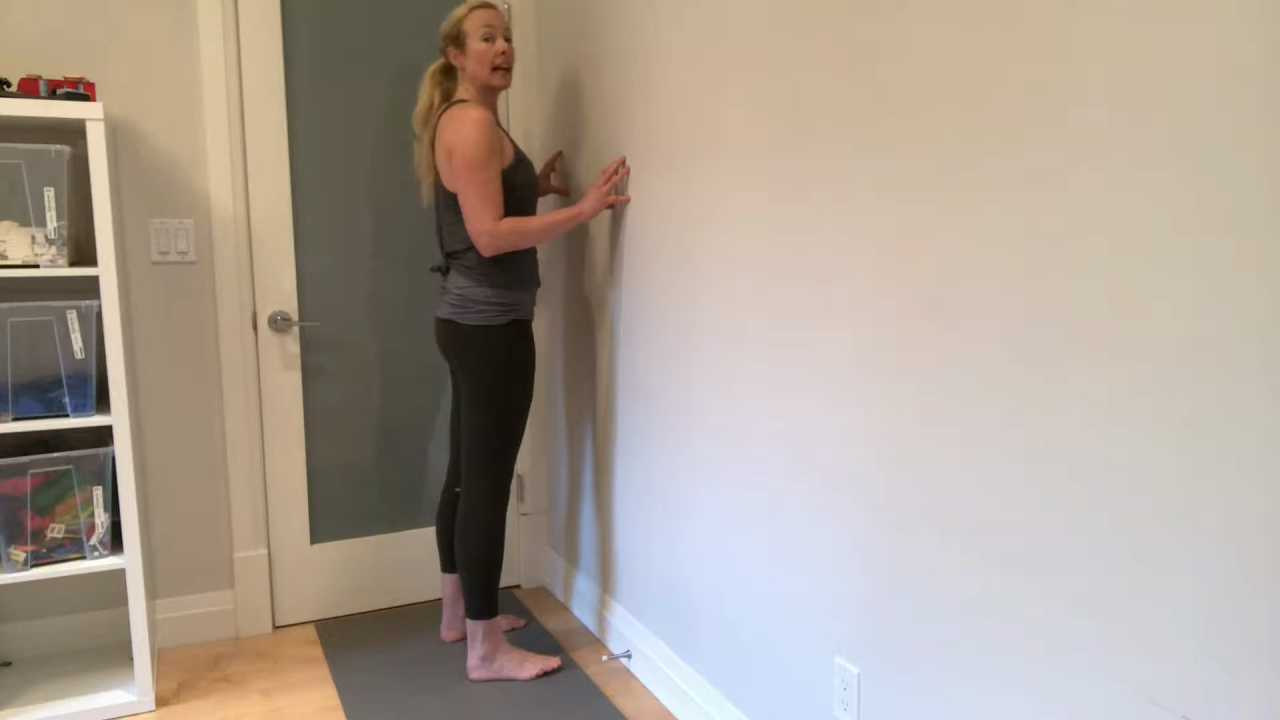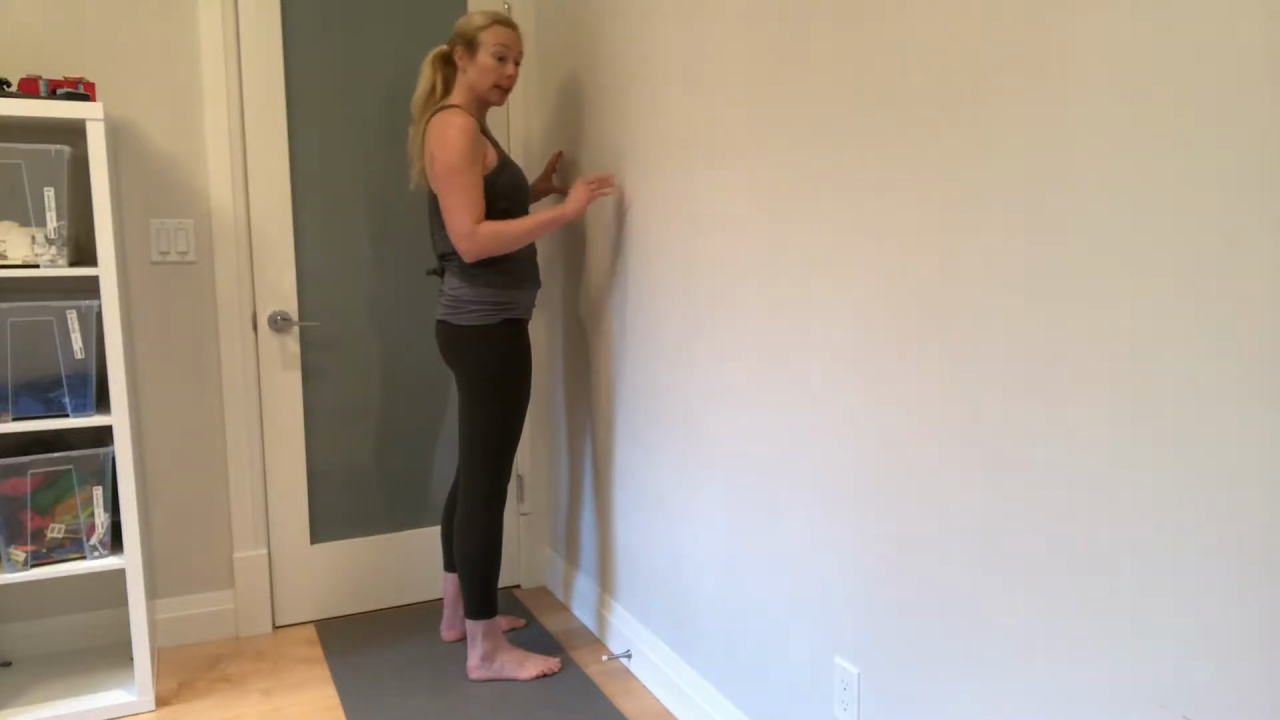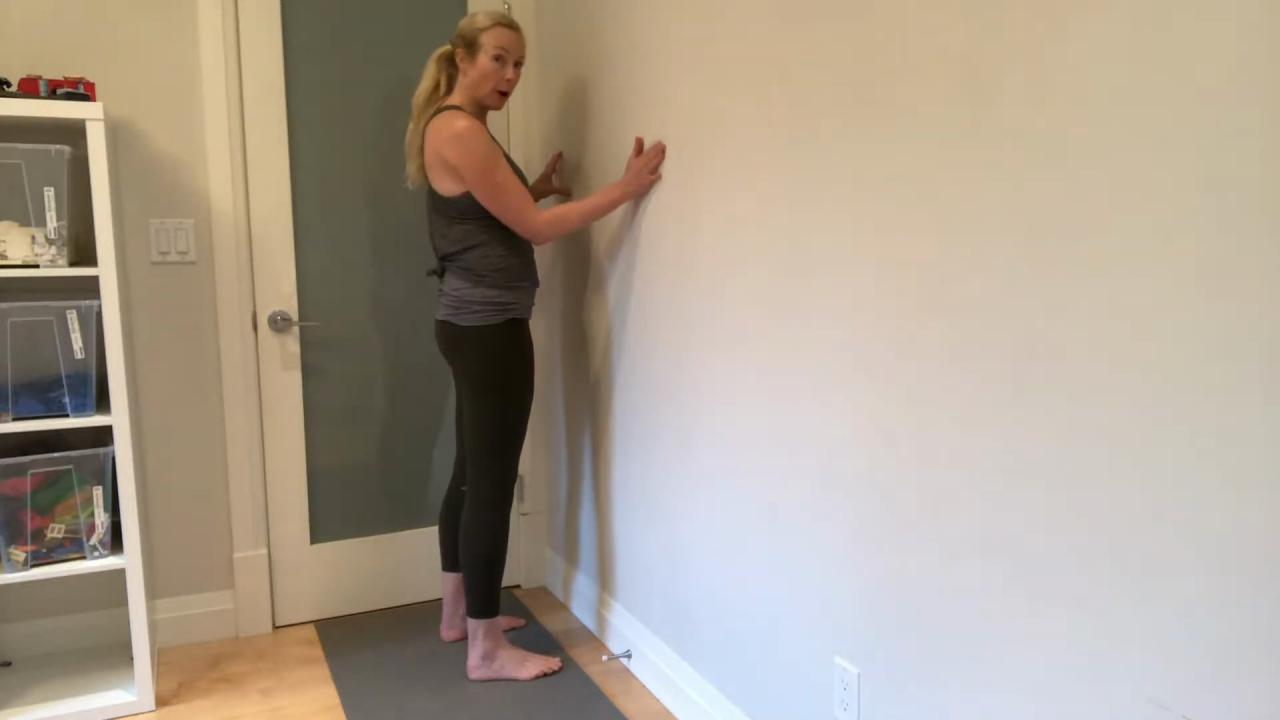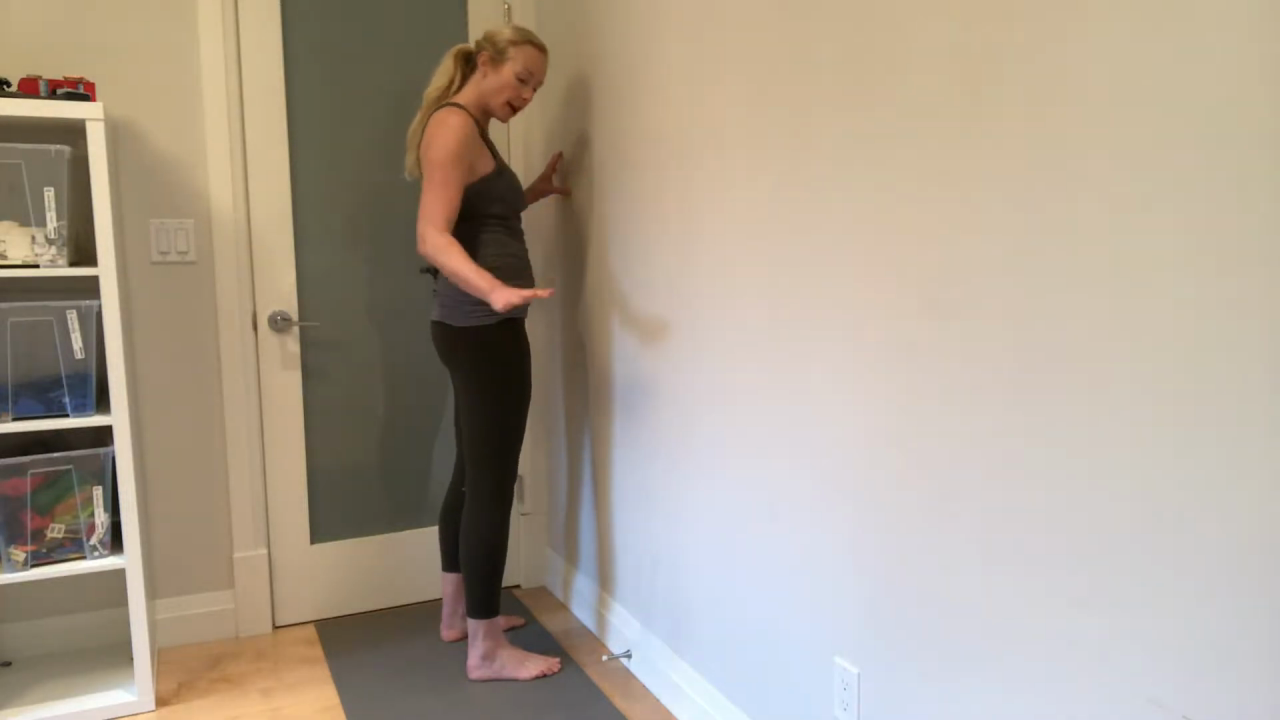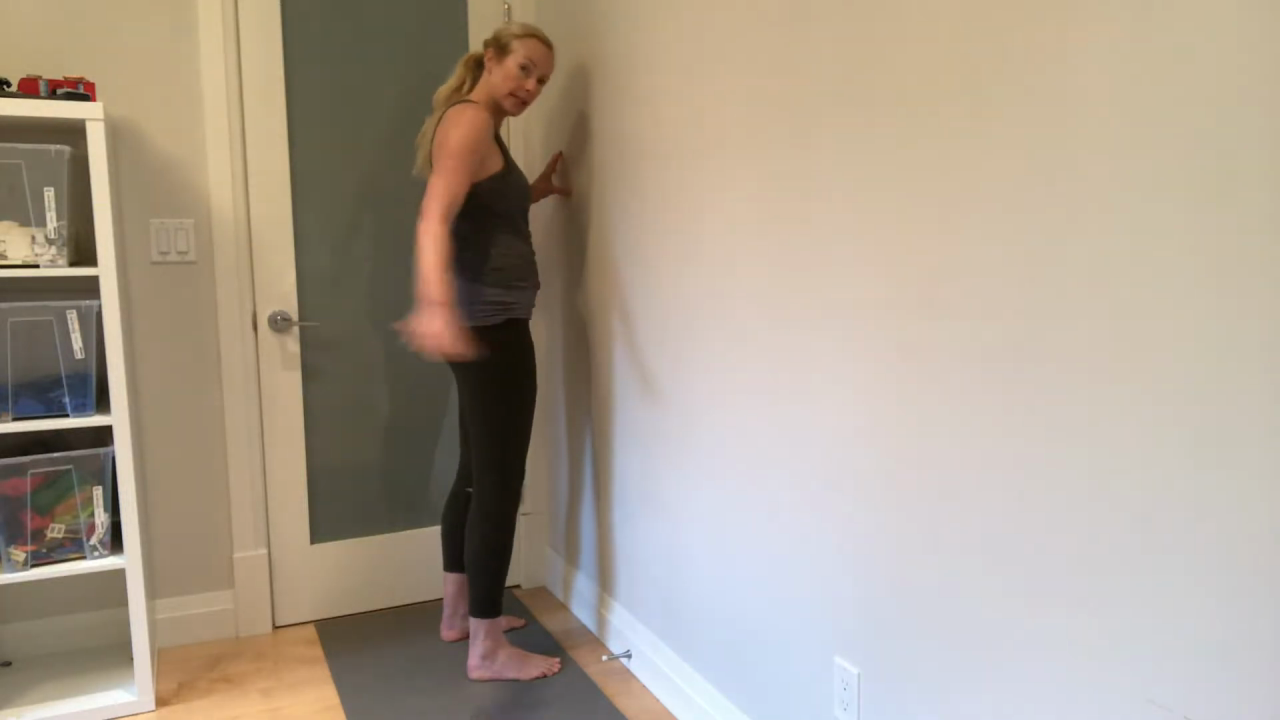
dt=1s
person 1, frame 1
left shoulder: (461, 122)
right shoulder: (472, 122)
right elbow: (490, 236)
left wrist: (531, 188)
right wrist: (583, 208)
left hip: (469, 318)
right hip: (490, 324)
left knee: (465, 474)
right knee: (487, 482)
left ankle: (458, 613)
right ankle: (485, 649)
person 1, frame 2
left shoulder: (467, 128)
right shoulder: (455, 128)
right elbow: (470, 241)
left wrist: (532, 193)
right wrist: (563, 211)
left hip: (481, 322)
right hip: (485, 325)
left knee: (475, 473)
right knee: (486, 480)
left ankle: (459, 614)
right ankle: (486, 649)
person 1, frame 3
left shoulder: (454, 127)
right shoulder: (461, 131)
right elbow: (534, 228)
left wrist: (535, 189)
right wrist: (624, 188)
left hip: (473, 322)
right hip: (489, 327)
left knee: (472, 473)
right knee: (492, 482)
left ankle: (459, 612)
right ankle: (487, 649)
person 1, frame 4
left shoulder: (469, 128)
right shoulder: (453, 125)
right elbow: (433, 236)
left wrist: (531, 193)
right wrist: (494, 290)
left hip: (473, 326)
right hip: (481, 328)
left knee: (472, 473)
right knee: (491, 482)
left ankle: (458, 612)
right ankle: (486, 648)
person 1, frame 5
left shoulder: (481, 128)
right shoulder: (469, 120)
right elbow: (433, 220)
left wrist: (533, 192)
right wrist: (435, 306)
left hip: (488, 323)
right hip: (491, 325)
left knee: (478, 474)
right knee: (499, 481)
left ankle: (459, 612)
right ankle: (487, 648)
